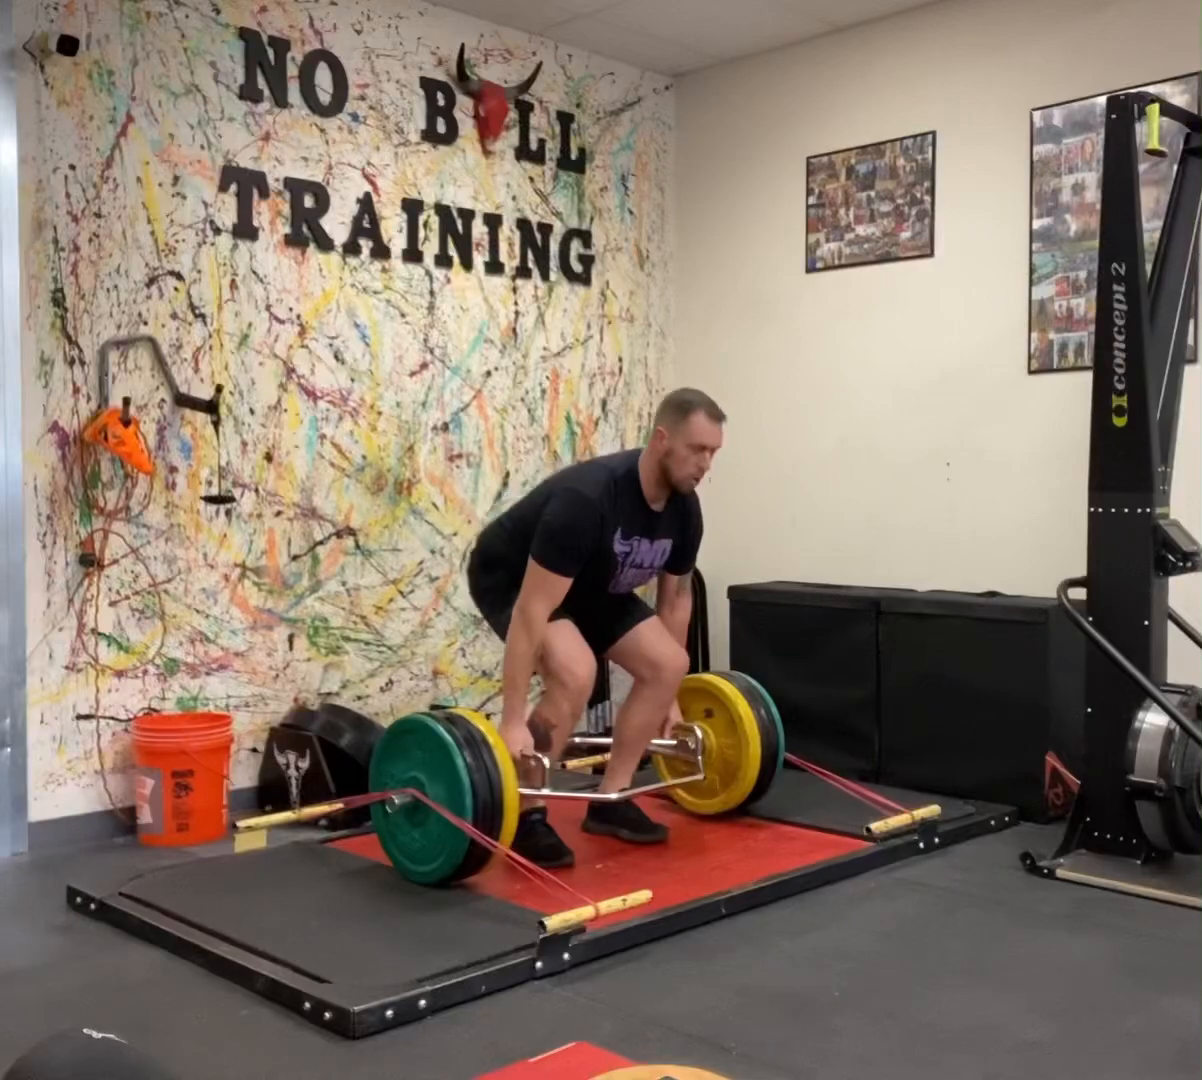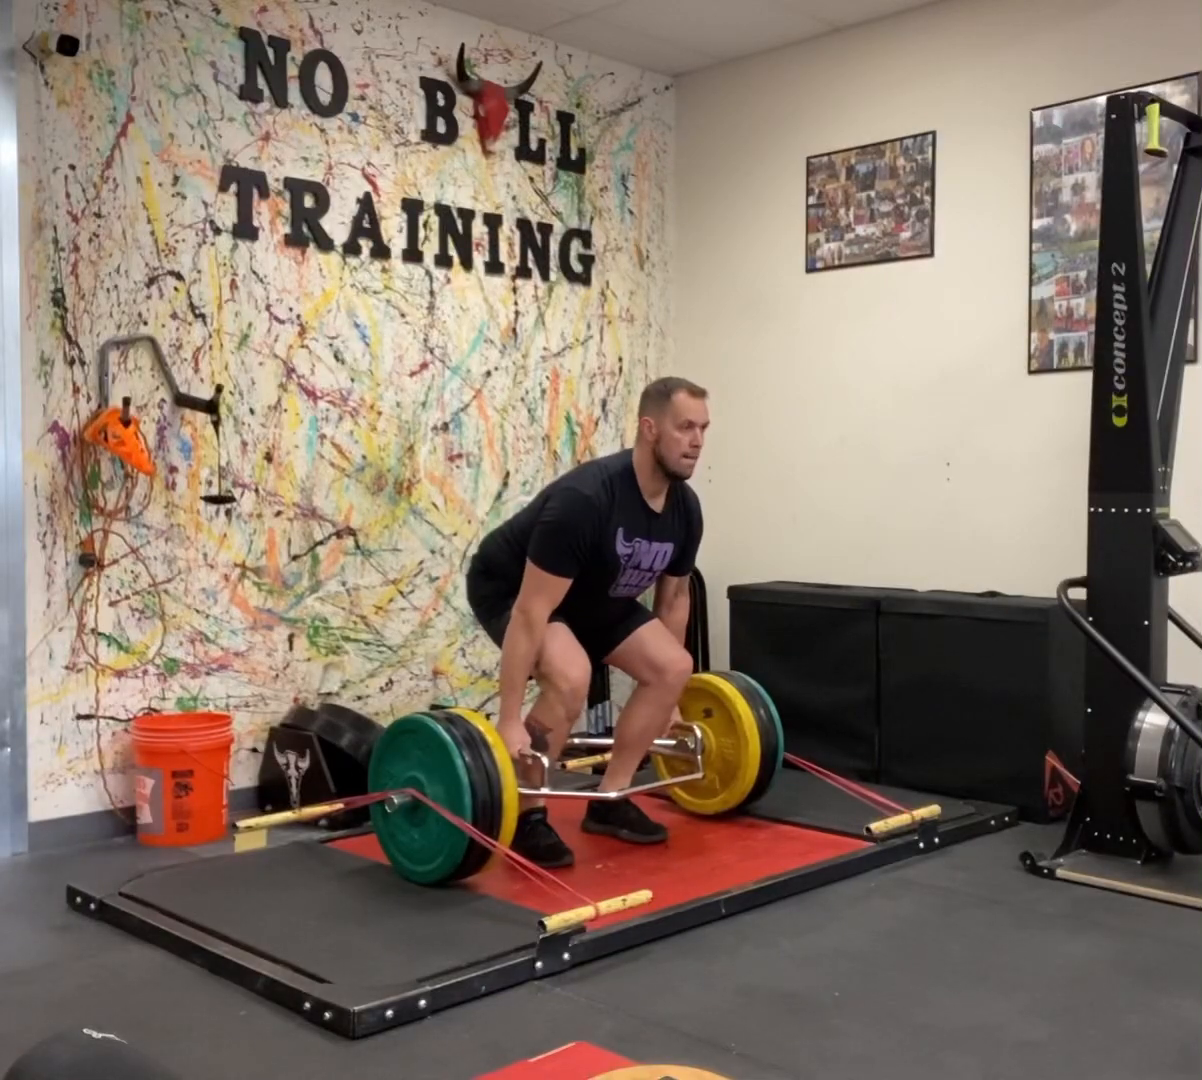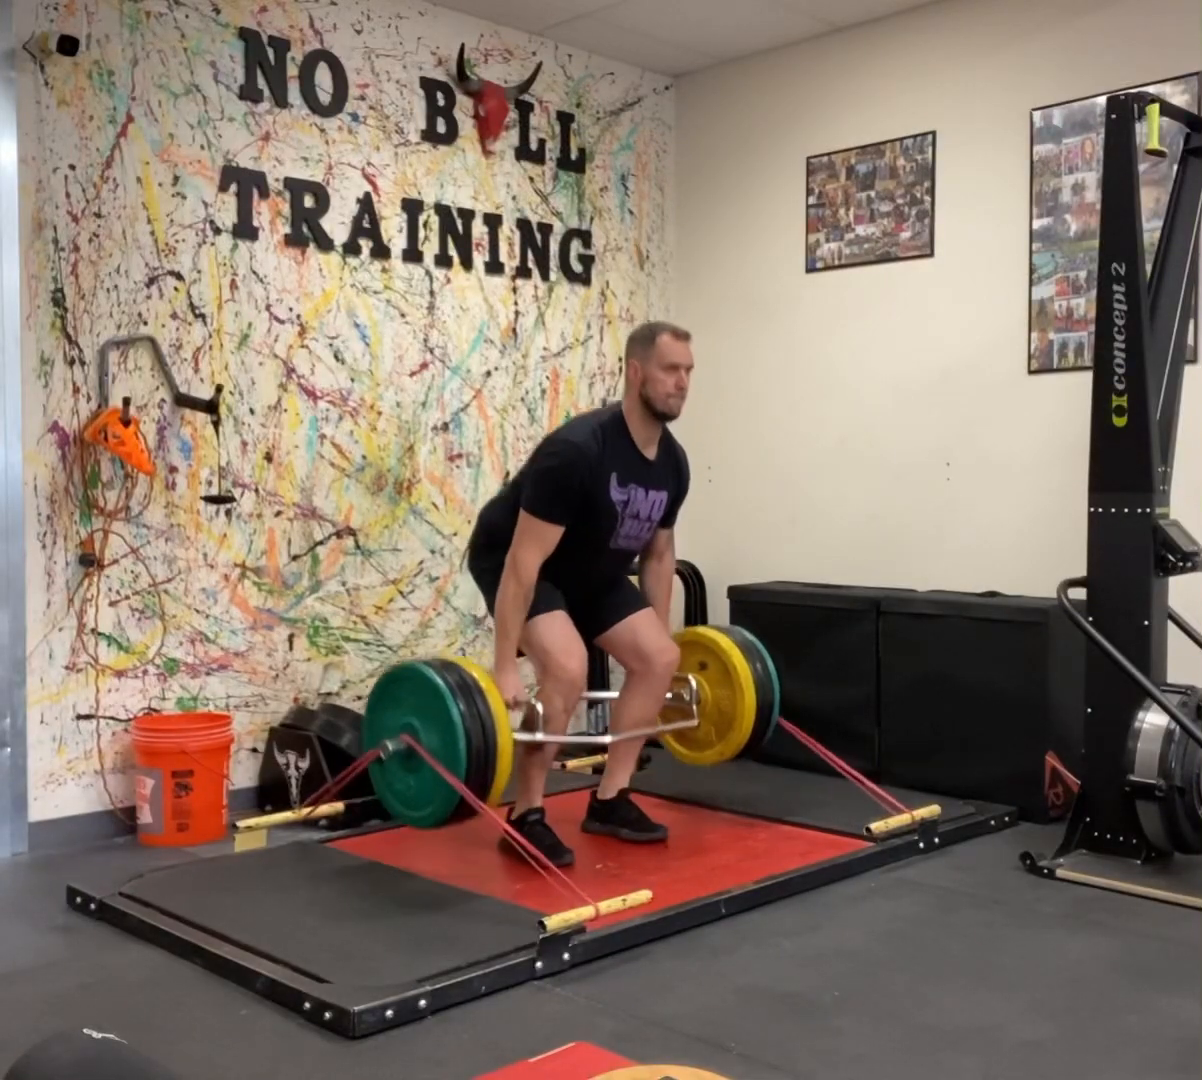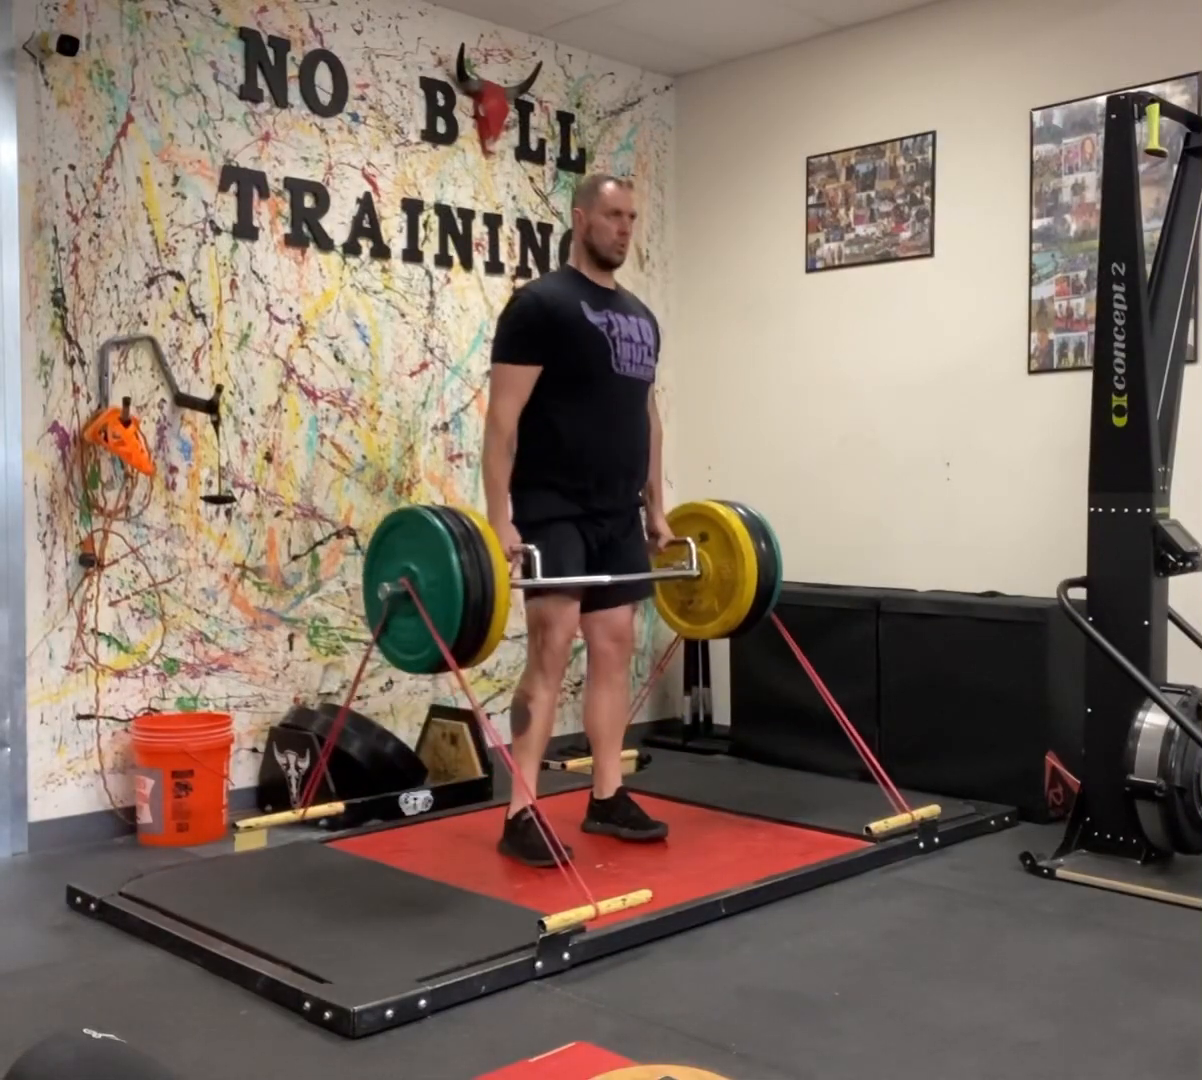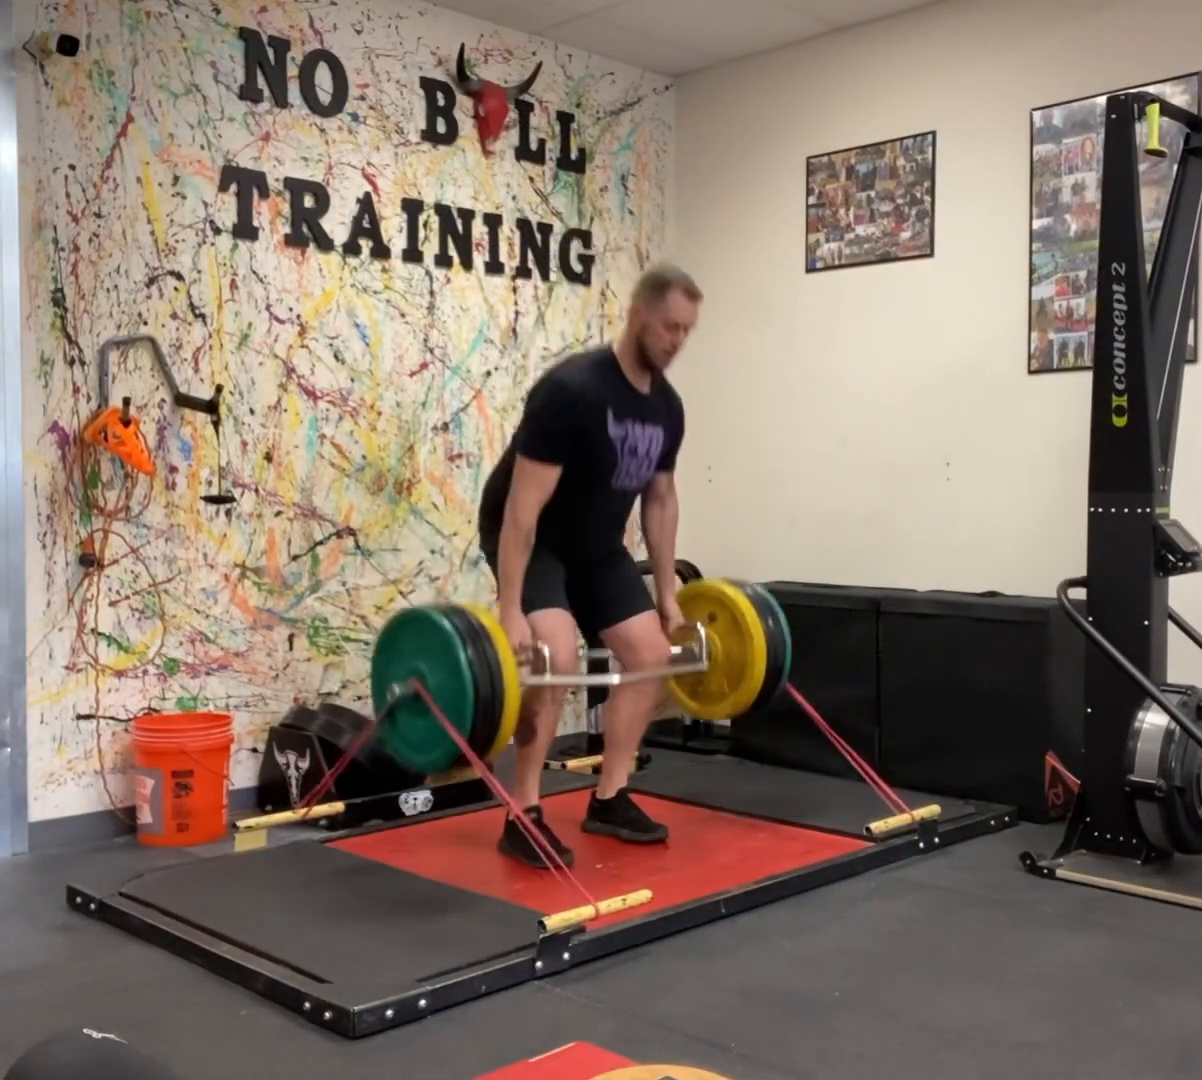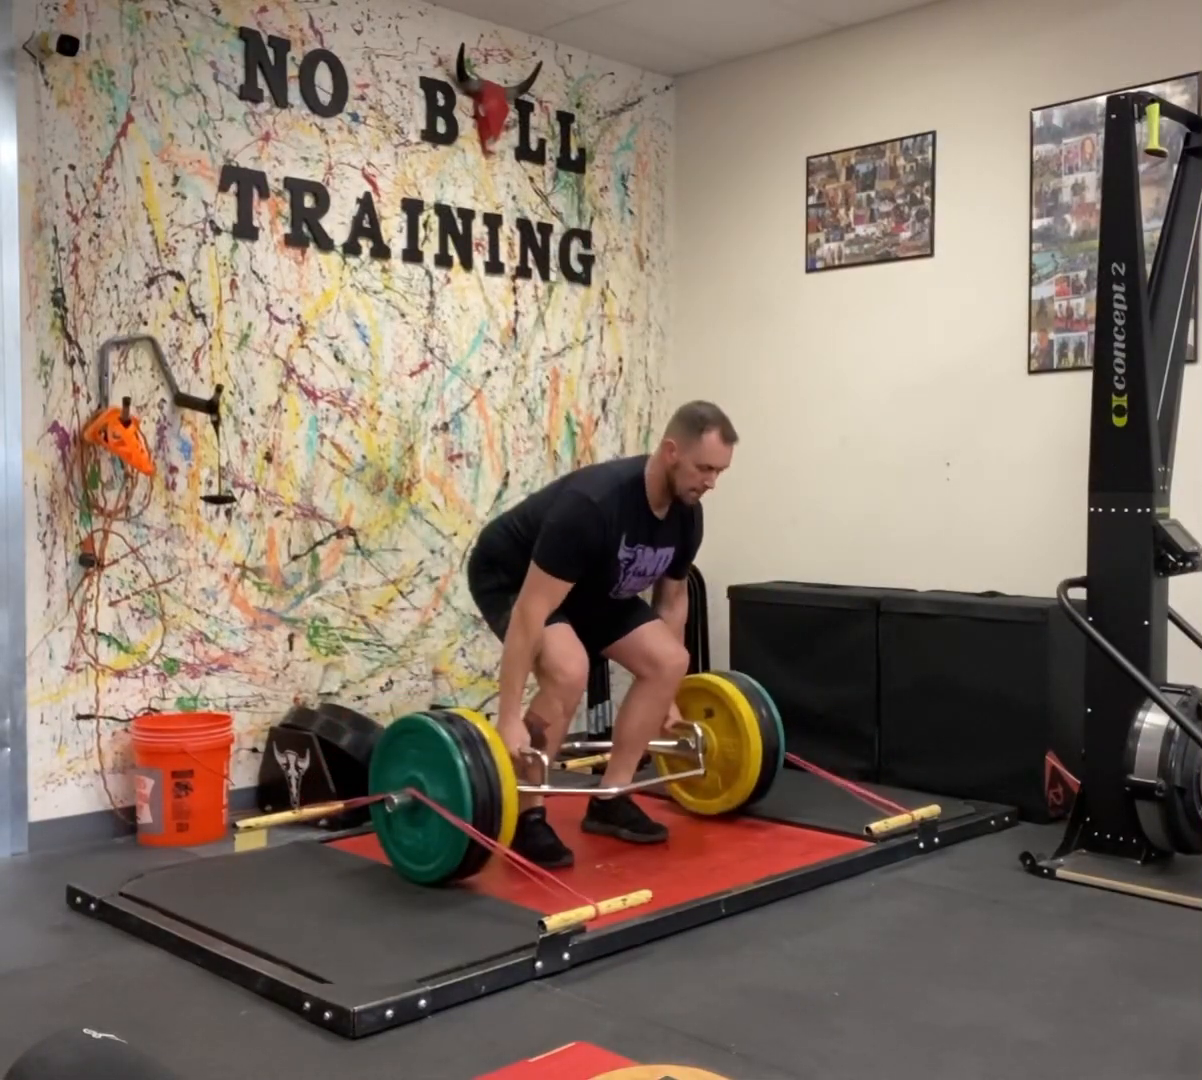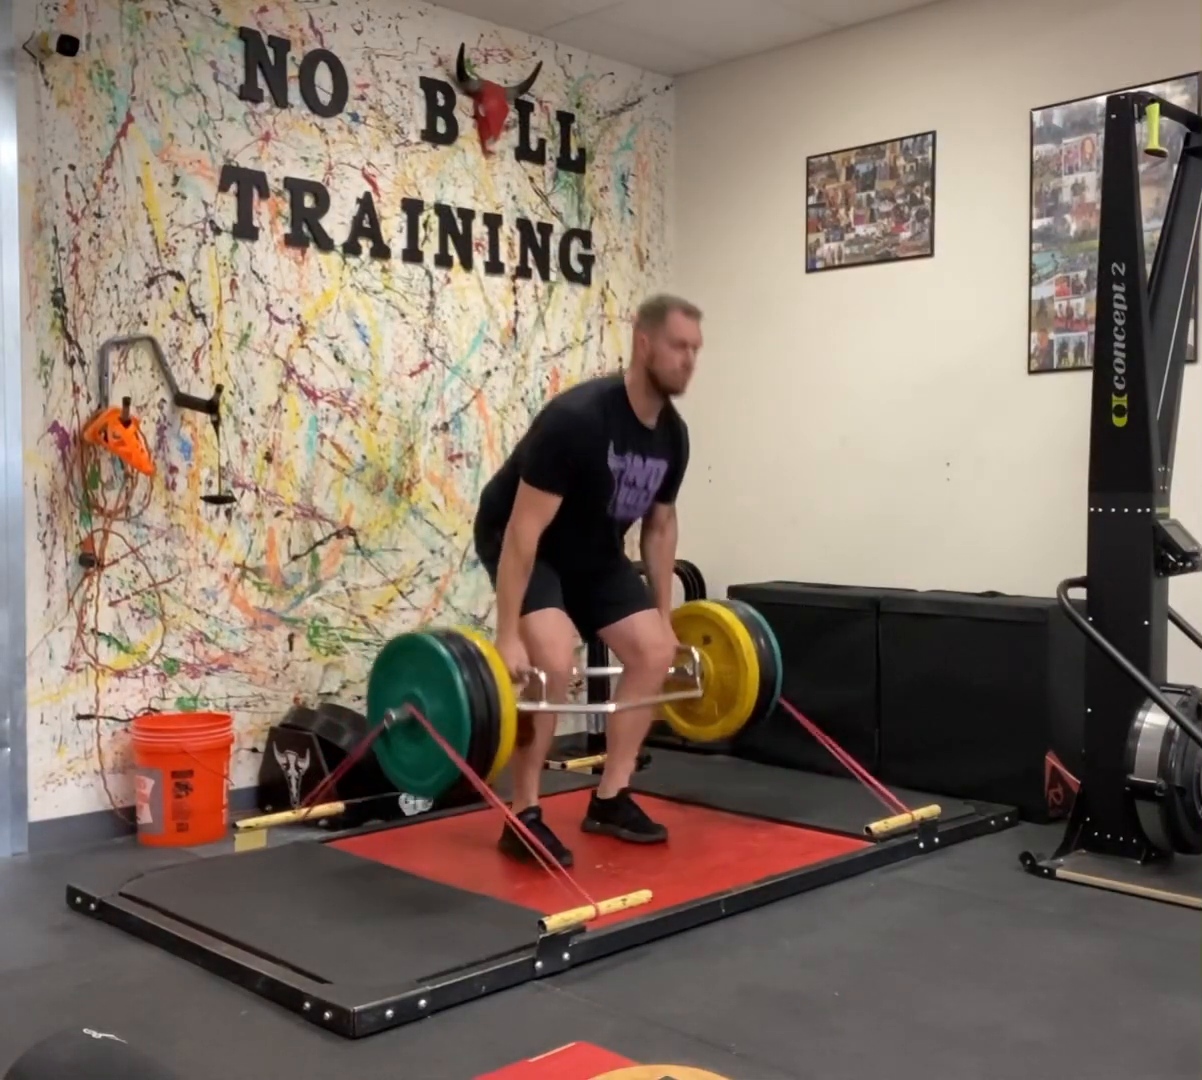
dt=0.5s
person 1, frame 1
left shoulder: (684, 508)
right shoulder: (586, 498)
left elbow: (675, 596)
right elbow: (532, 611)
left wrist: (672, 699)
right wrist: (512, 723)
left hip: (591, 585)
right hip: (509, 575)
left knee: (667, 664)
right knee: (575, 672)
left ankle: (610, 800)
right ankle: (526, 816)
person 1, frame 2
left shoulder: (684, 510)
right shoulder: (585, 501)
left elbow: (674, 599)
right elbow: (531, 613)
left wrist: (671, 705)
right wrist: (510, 722)
right hip: (508, 588)
left knee: (673, 667)
right knee: (570, 678)
left ankle: (609, 801)
right ankle: (526, 817)
person 1, frame 3
left shoulder: (672, 463)
right shoulder: (577, 450)
left elbow: (659, 553)
right elbow: (524, 562)
left wrist: (660, 632)
right wrist: (505, 669)
left hip: (593, 571)
right hip: (511, 560)
left knee: (660, 658)
right knee: (568, 668)
left ankle: (609, 799)
right ankle: (524, 817)
person 1, frame 4
left shoulder: (639, 315)
right shoulder: (541, 303)
right elbow: (503, 415)
left wrist: (655, 507)
right wrist: (499, 518)
left hip: (618, 512)
right hip: (553, 511)
left knee: (613, 653)
right knee: (551, 654)
left ankle: (607, 799)
right ankle: (521, 814)
person 1, frame 5
left shoulder: (667, 405)
right shoulder: (570, 391)
left elbow: (661, 499)
right elbow: (523, 506)
left wrist: (668, 594)
right wrist: (509, 613)
left hip: (597, 546)
right hip: (536, 543)
left knee: (651, 654)
right knee: (558, 658)
left ankle: (608, 798)
right ankle: (523, 817)
person 1, frame 6
left shoulder: (686, 517)
right shoulder: (592, 505)
left elbow: (673, 600)
right elbow: (530, 613)
left wrist: (671, 701)
right wrist: (508, 720)
right hip: (509, 576)
left knee: (668, 662)
right knee: (569, 672)
left ankle: (609, 800)
right ankle: (525, 816)
person 1, frame 7
left shoulder: (672, 434)
right shoulder: (577, 419)
left elbow: (660, 527)
right elbow: (524, 530)
left wrist: (665, 619)
right wrist: (508, 638)
left hip: (594, 549)
right hip: (520, 537)
left knee: (655, 651)
right knee: (555, 664)
left ankle: (610, 798)
right ankle: (522, 816)
